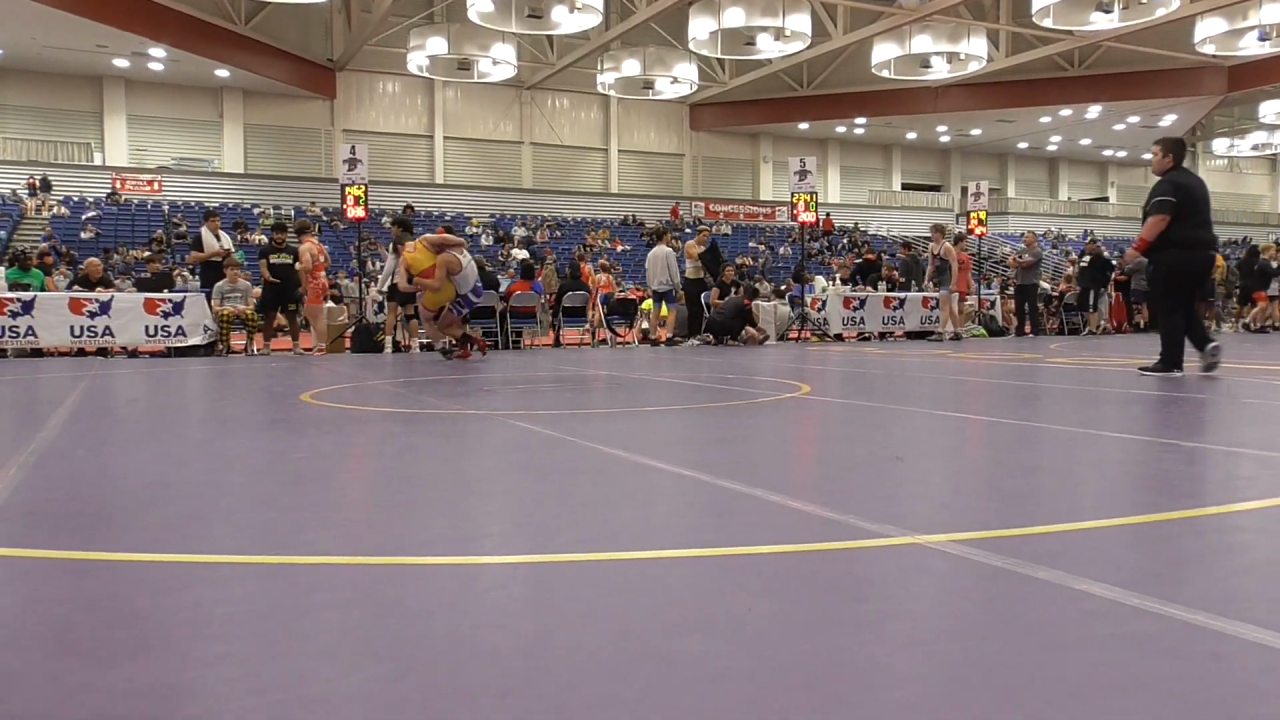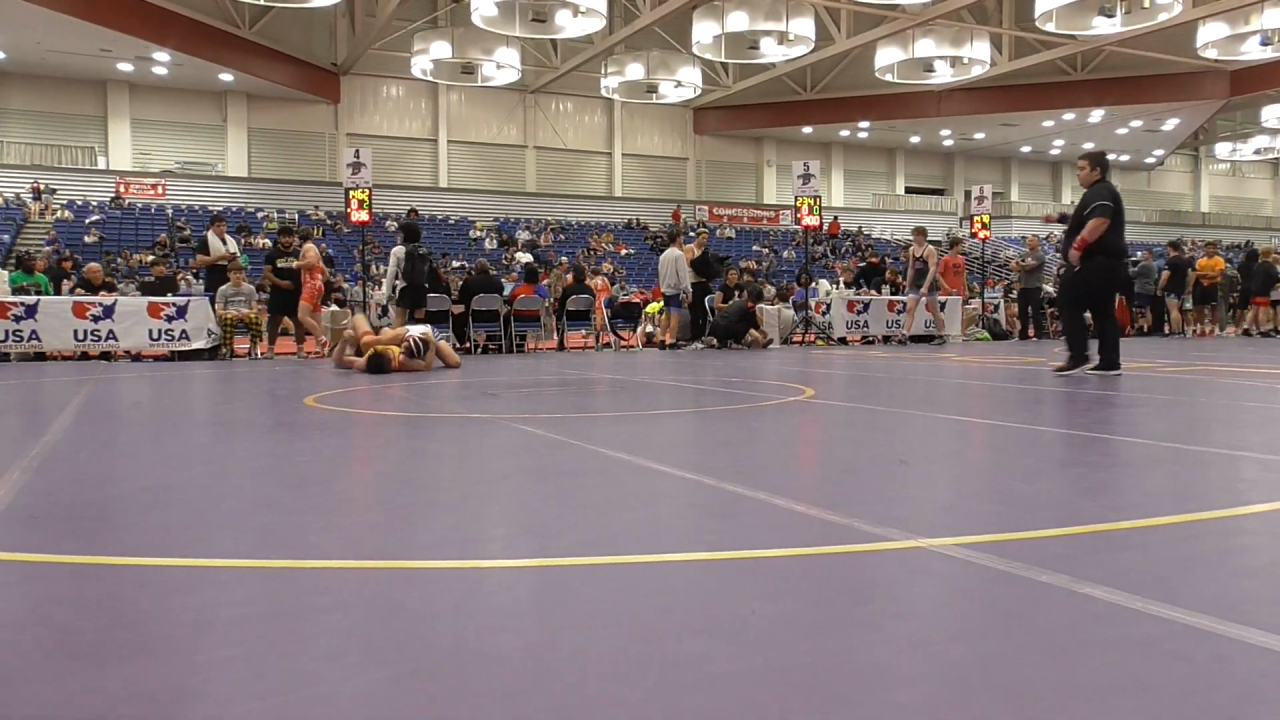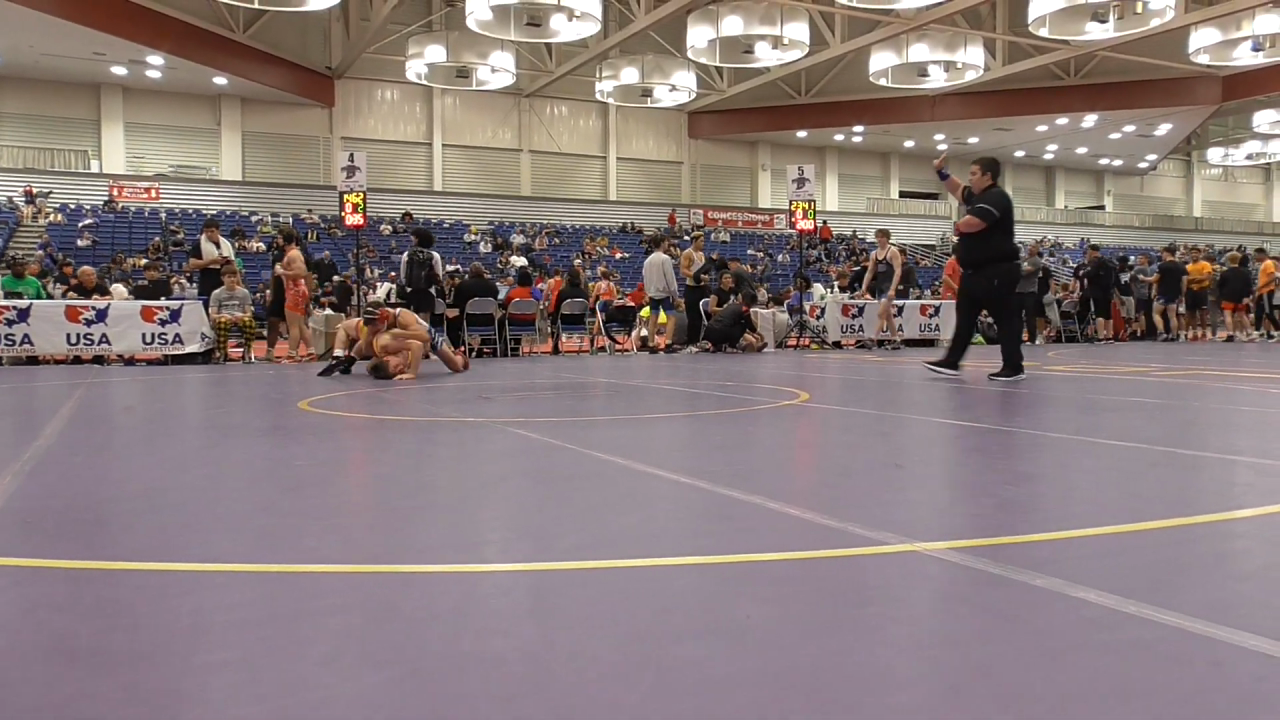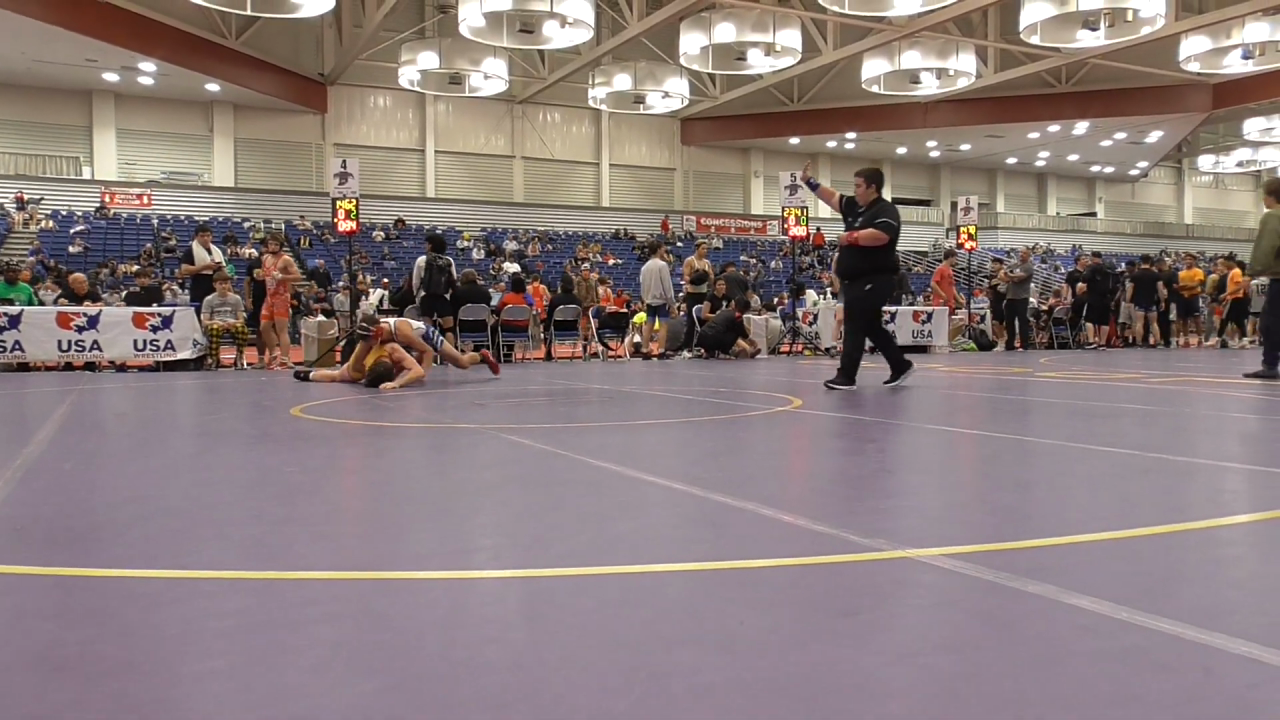
dt=0.7s
person 1, frame 1
left shoulder: (1167, 184)
right shoulder: (1193, 182)
left elbow: (1160, 219)
left wrist: (1137, 248)
left hip: (1175, 255)
right hip: (1202, 254)
left knee: (1168, 310)
right knee: (1184, 307)
left ankle: (1170, 363)
right ankle: (1206, 345)
person 1, frame 2
left shoulder: (1102, 192)
right shoulder: (1097, 192)
left elbow: (1099, 222)
right elbow: (1083, 219)
left wrist: (1077, 246)
right wrist: (1060, 219)
left hip: (1096, 263)
right hip: (1108, 263)
left knee: (1069, 308)
right knee: (1104, 313)
left ankle: (1079, 358)
right ankle: (1109, 362)
person 1, frame 3
left shoulder: (995, 197)
right shoulder: (978, 195)
left elbow: (971, 223)
right elbow: (957, 190)
left wrist: (958, 226)
right wrist: (940, 171)
left hip: (997, 270)
right hip: (977, 270)
left knee: (1004, 319)
right knee: (964, 316)
left ankle: (1014, 368)
right ankle: (951, 362)
person 1, frame 4
left shoulder: (886, 211)
right shoulder: (854, 206)
left elbow: (879, 236)
right elbow: (832, 197)
left wrist: (850, 237)
right wrist: (809, 181)
left hip: (875, 281)
right hip: (855, 280)
left knee: (854, 328)
right knee: (871, 327)
left ankle: (846, 377)
right ankle: (901, 366)
